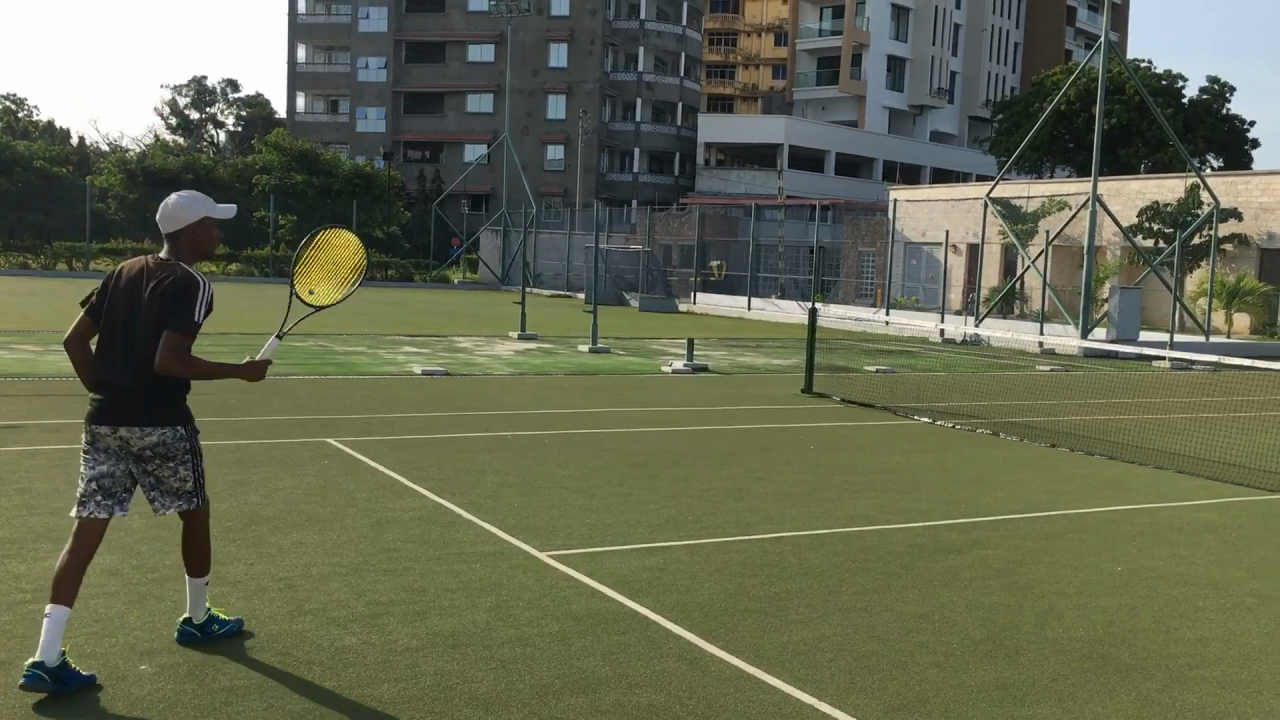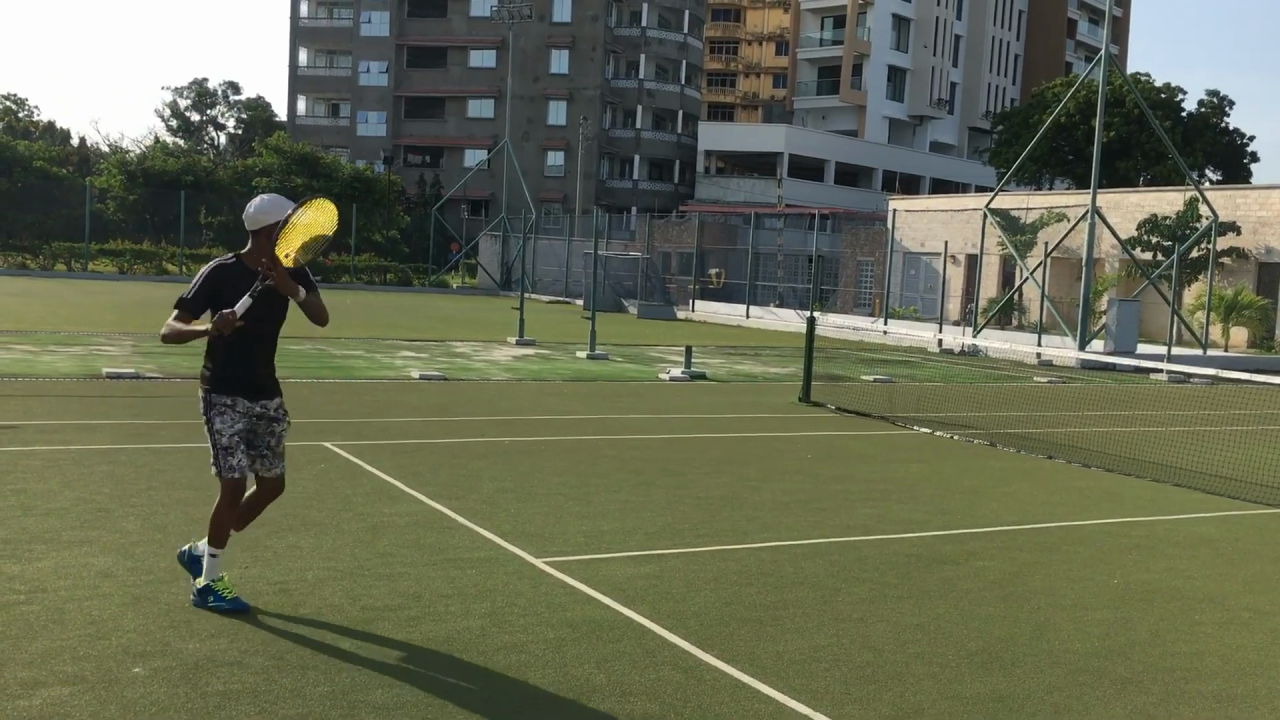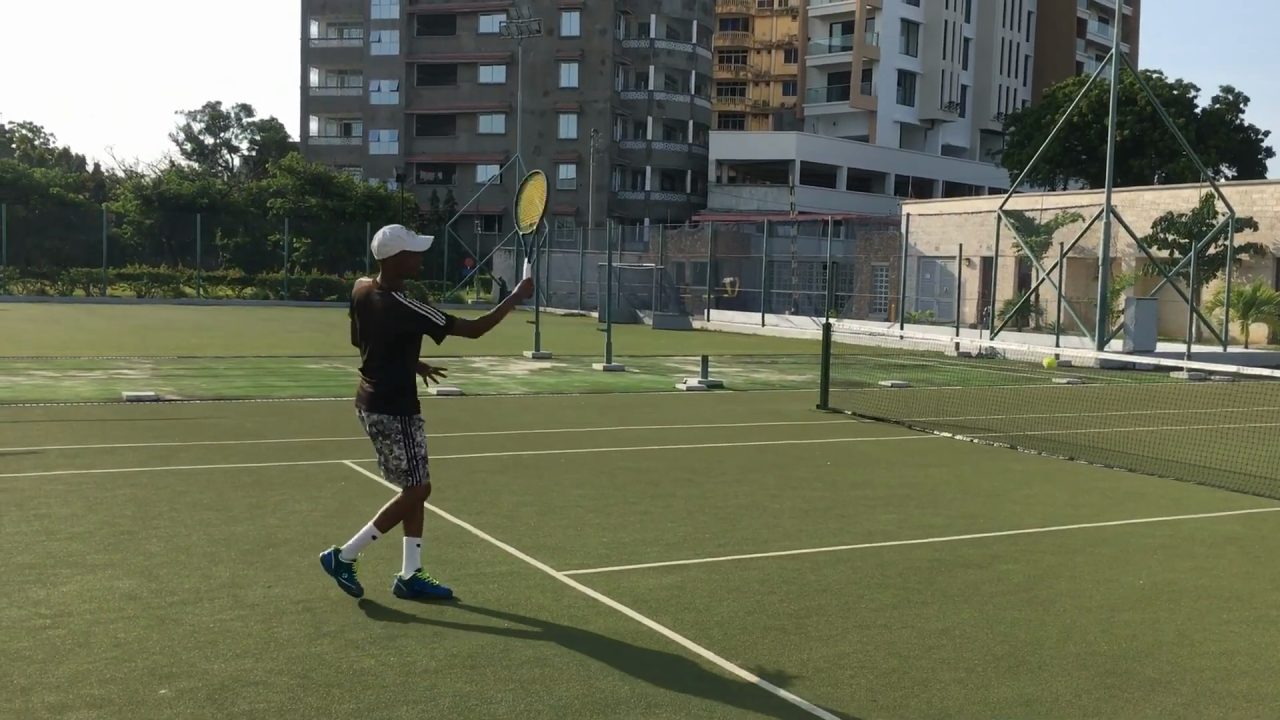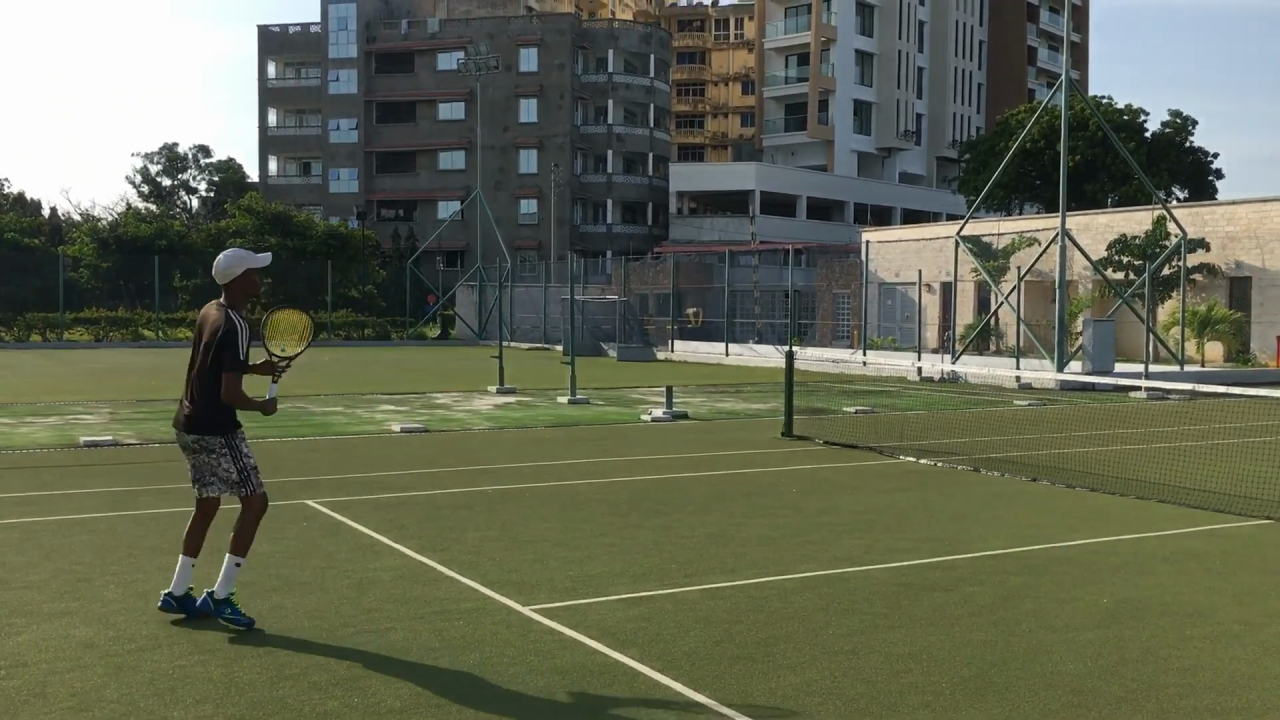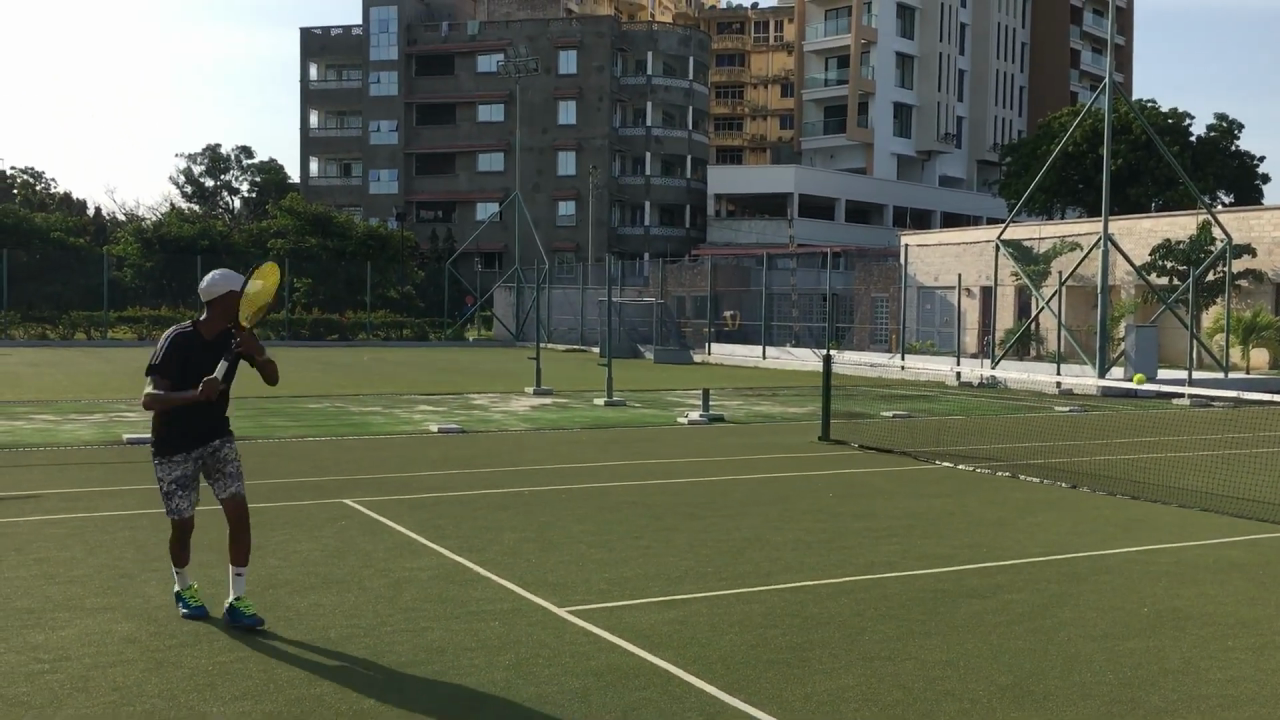
dt=1s
person 1, frame 1
left shoulder: (123, 273)
right shoulder: (193, 284)
left elbow: (75, 340)
right elbow: (168, 362)
right wrist: (237, 371)
left hip: (104, 421)
right hip: (162, 423)
left knee: (86, 530)
right knee: (195, 513)
left ankle: (47, 660)
right ankle: (198, 619)
person 1, frame 2
left shoulder: (291, 270)
right shoulder: (218, 273)
left elbow: (321, 318)
right elbow: (168, 332)
left wrist: (293, 289)
right wrist: (207, 329)
left hip: (266, 395)
right hip: (224, 396)
left knee: (272, 486)
right knee: (235, 486)
left ankle: (199, 552)
right ankle: (208, 582)
person 1, frame 3
left shoulder: (361, 289)
right shoulder: (404, 307)
right elbow: (472, 329)
right wrist: (516, 298)
left hip: (371, 402)
right hip: (393, 410)
left knee: (415, 488)
right knee: (414, 491)
left ankle: (410, 575)
right ankle: (343, 556)
person 1, frame 4
left shoulder: (209, 313)
right shoulder: (235, 326)
right elbow: (229, 395)
left wrist: (254, 368)
right wrist: (262, 406)
left hip: (190, 424)
right hip: (215, 430)
left knee: (206, 507)
right knee: (256, 503)
left ankle: (179, 593)
right ankle: (222, 596)
person 1, frame 5
left shoulder: (238, 335)
right shoulder: (176, 340)
left elbow: (272, 378)
right elbow: (150, 400)
left wrist: (254, 350)
right wrist: (194, 396)
left hip: (217, 438)
right hip: (173, 445)
left knee: (238, 510)
right knee: (183, 526)
left ankle: (238, 601)
right ankle: (183, 589)
